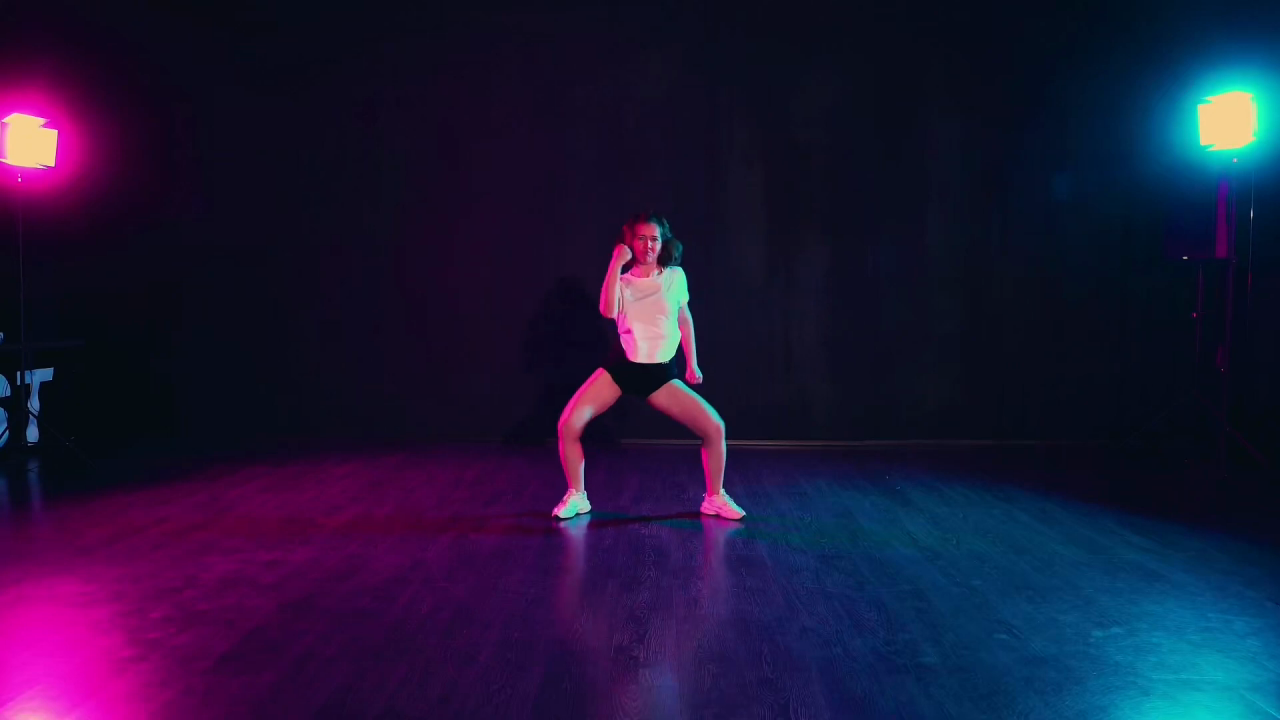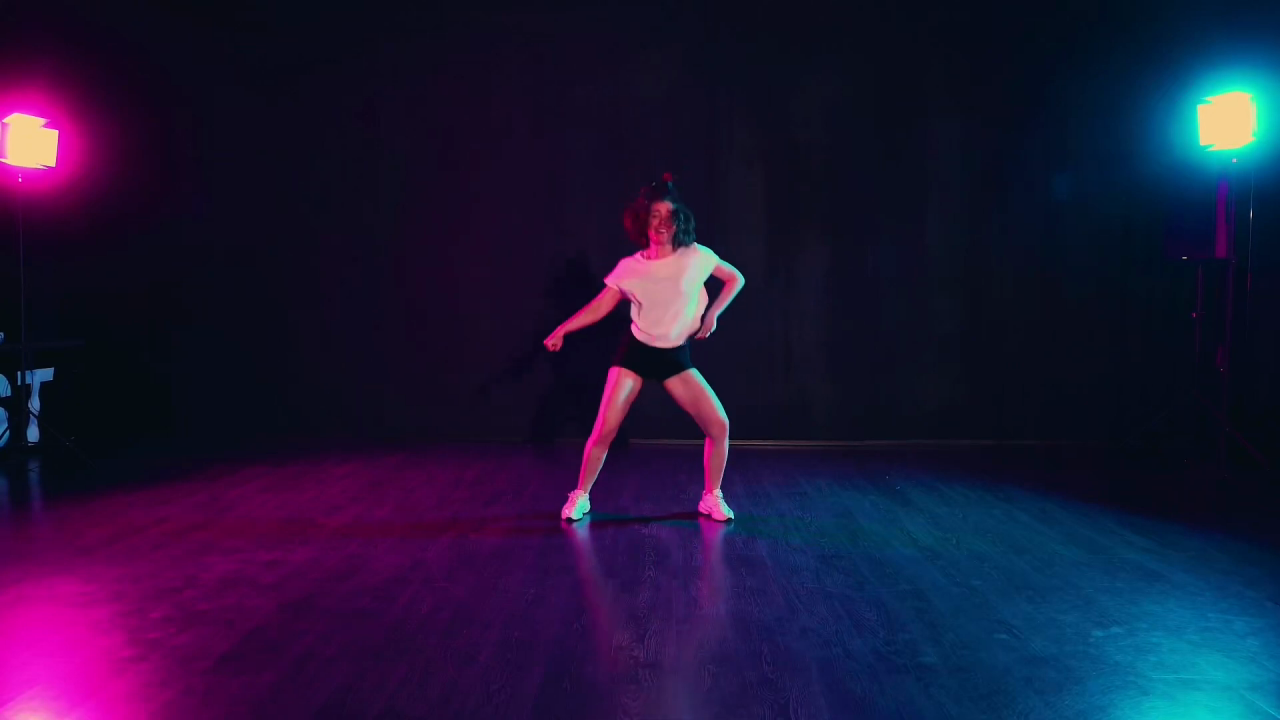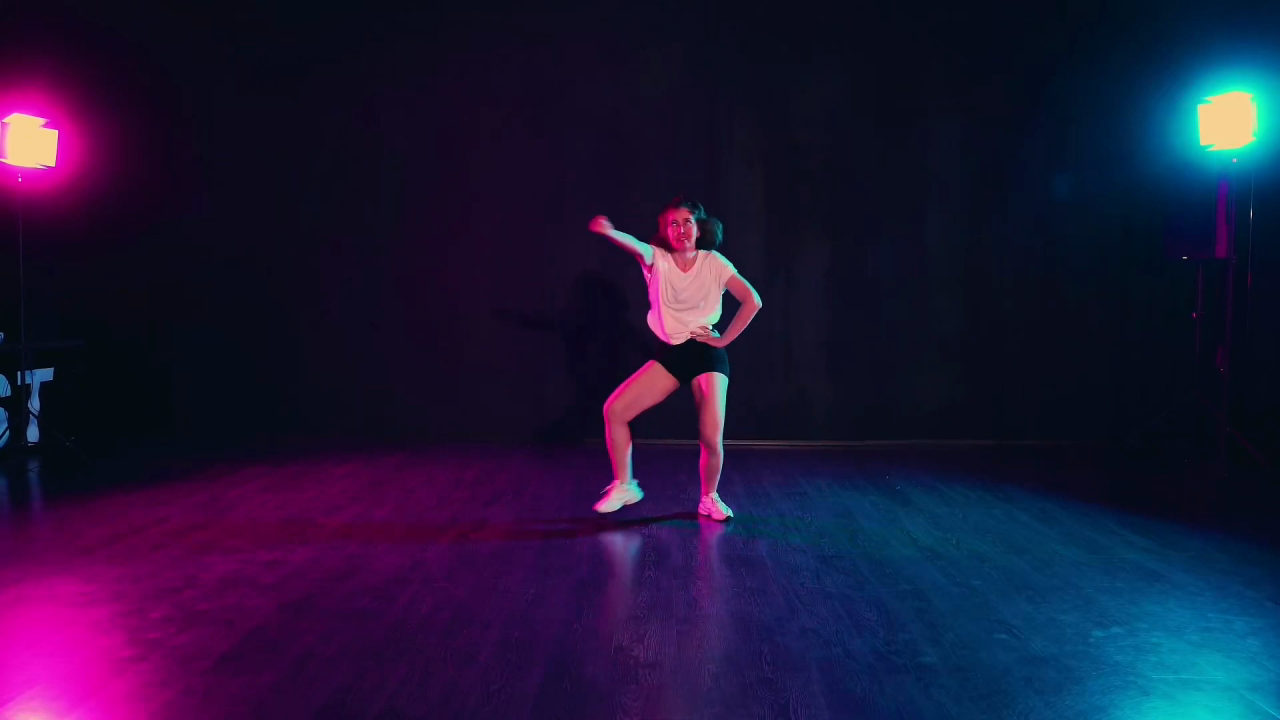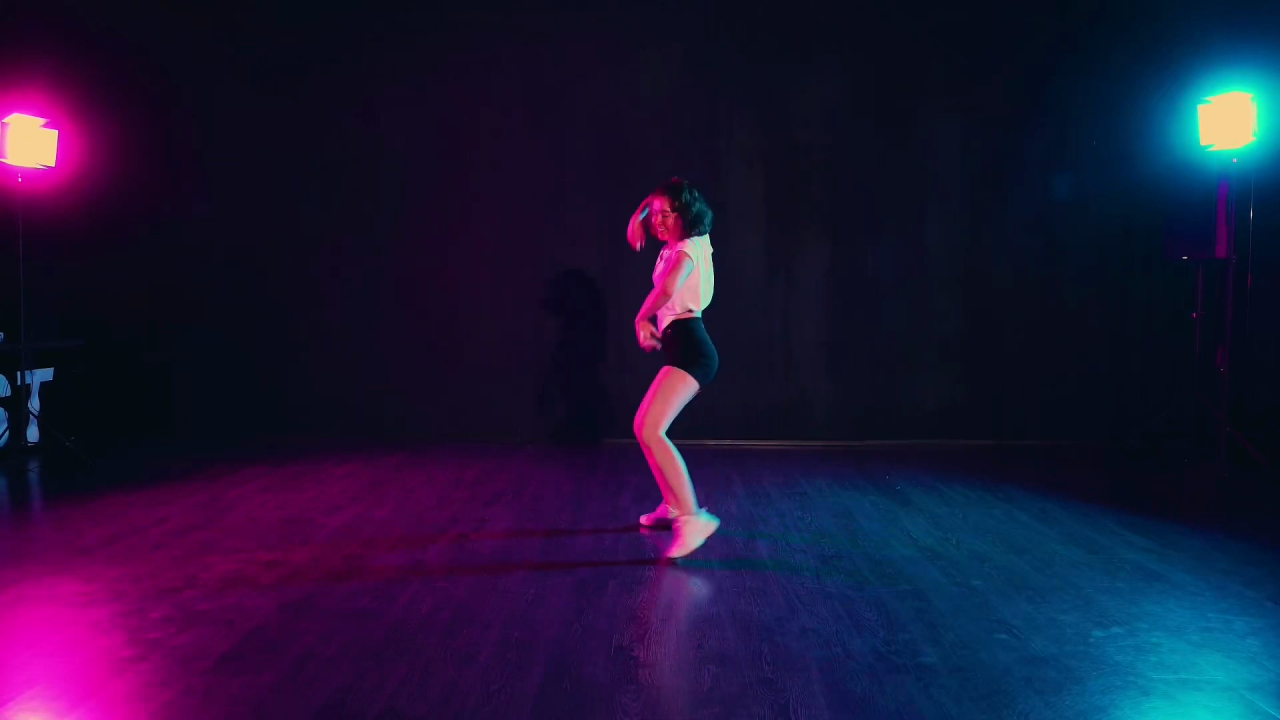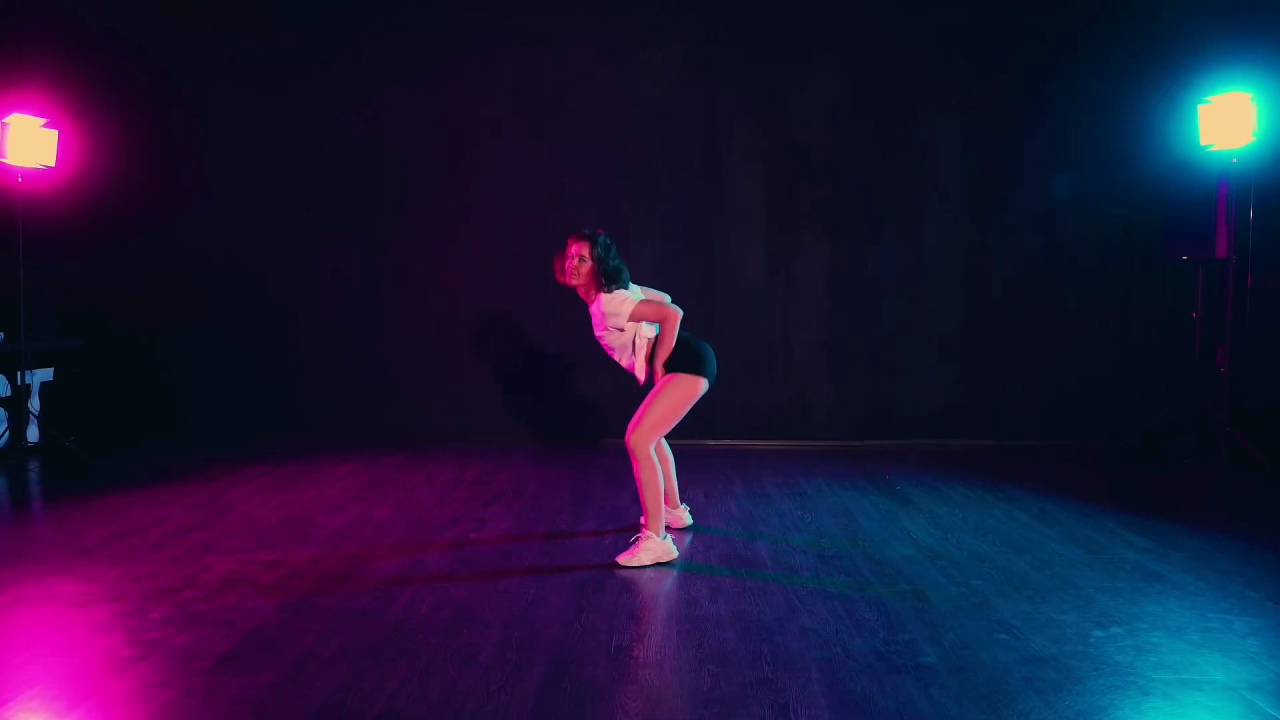
dt=1s
person 1, frame 1
left shoulder: (676, 276)
right shoulder: (619, 278)
left elbow: (685, 319)
right elbow: (608, 310)
left wrist: (692, 363)
right wrist: (616, 265)
left hip: (660, 373)
right hip: (621, 368)
left knee: (714, 429)
right knee: (568, 426)
left ankle: (715, 498)
right ankle: (576, 495)
person 1, frame 2
left shoulder: (696, 255)
right shoulder: (629, 267)
left elbow: (736, 279)
right elbow: (598, 307)
left wrist: (713, 314)
right wrist: (562, 330)
left hip: (675, 357)
right hip: (636, 352)
left knee: (719, 425)
right knee: (605, 430)
left ankle: (712, 496)
right ankle: (580, 495)
person 1, frame 3
left shoulder: (715, 263)
right shoulder: (656, 259)
left elbow: (753, 302)
right elbow: (637, 247)
left wrist: (724, 339)
right wrist: (611, 232)
left hip: (706, 355)
right hip: (669, 354)
left knee: (711, 438)
right knee: (613, 410)
left ankle: (709, 498)
right ankle: (622, 486)
person 1, frame 4
left shoulder: (686, 248)
right shoulder: (689, 242)
left elbow: (666, 288)
right elbow: (665, 201)
left wrist: (643, 317)
right wrist: (639, 217)
left hip: (689, 348)
right hip: (683, 348)
left knee: (650, 431)
right knee: (644, 427)
left ankle: (691, 518)
right ankle: (675, 509)
person 1, frame 5
left shoulder: (610, 303)
right shoulder: (607, 296)
left elbow: (672, 313)
right elbow: (661, 303)
left wrist: (659, 363)
left hip: (688, 362)
right hip: (683, 360)
left knee: (637, 441)
right knee: (649, 434)
left ankle: (656, 541)
right ankle: (674, 509)
